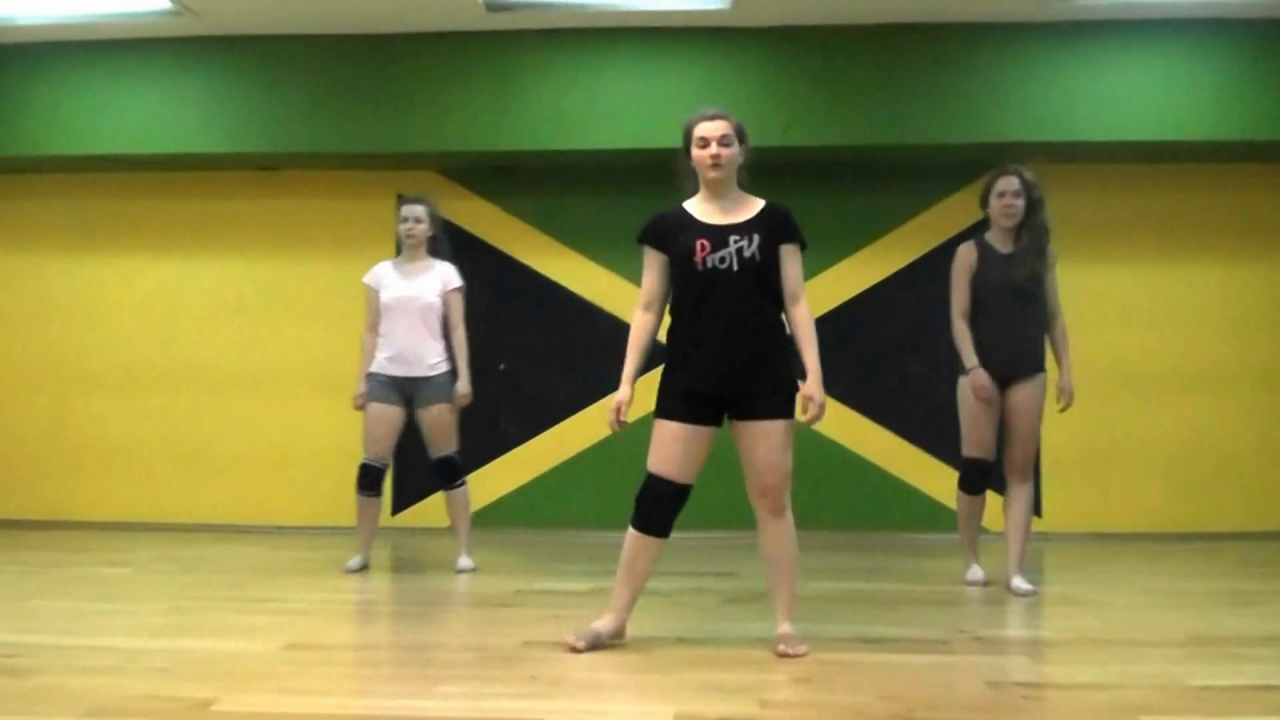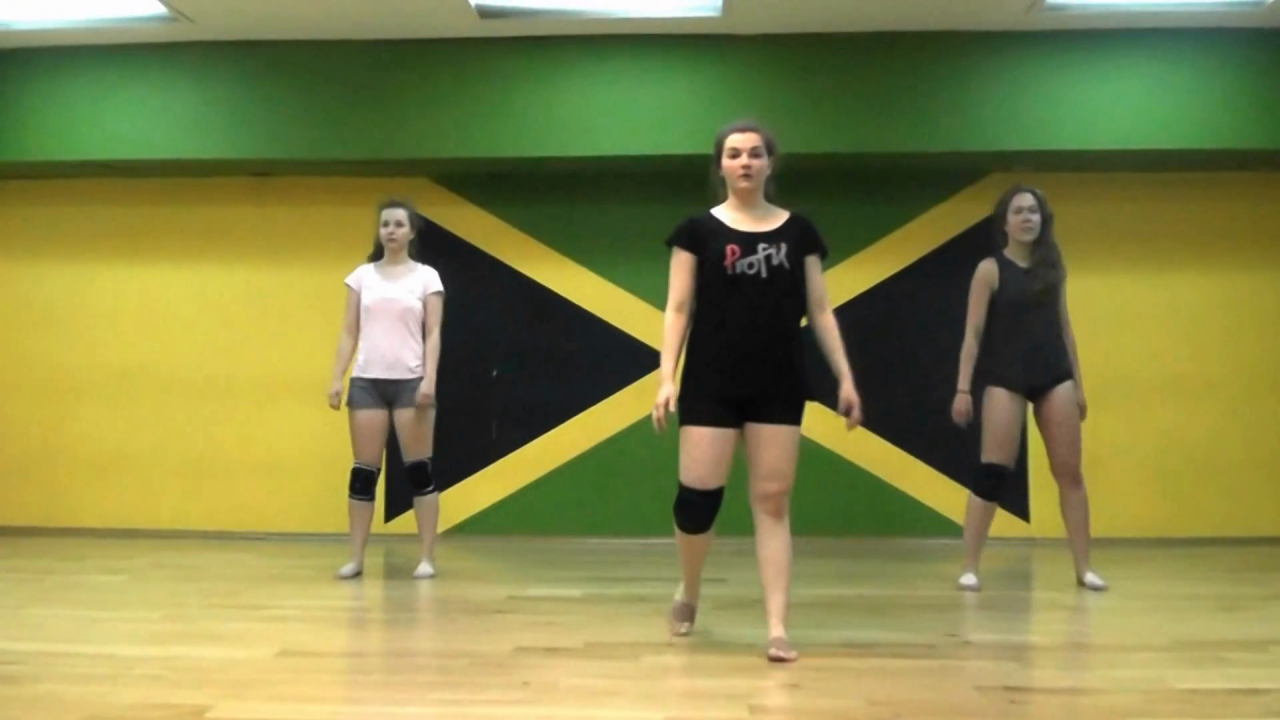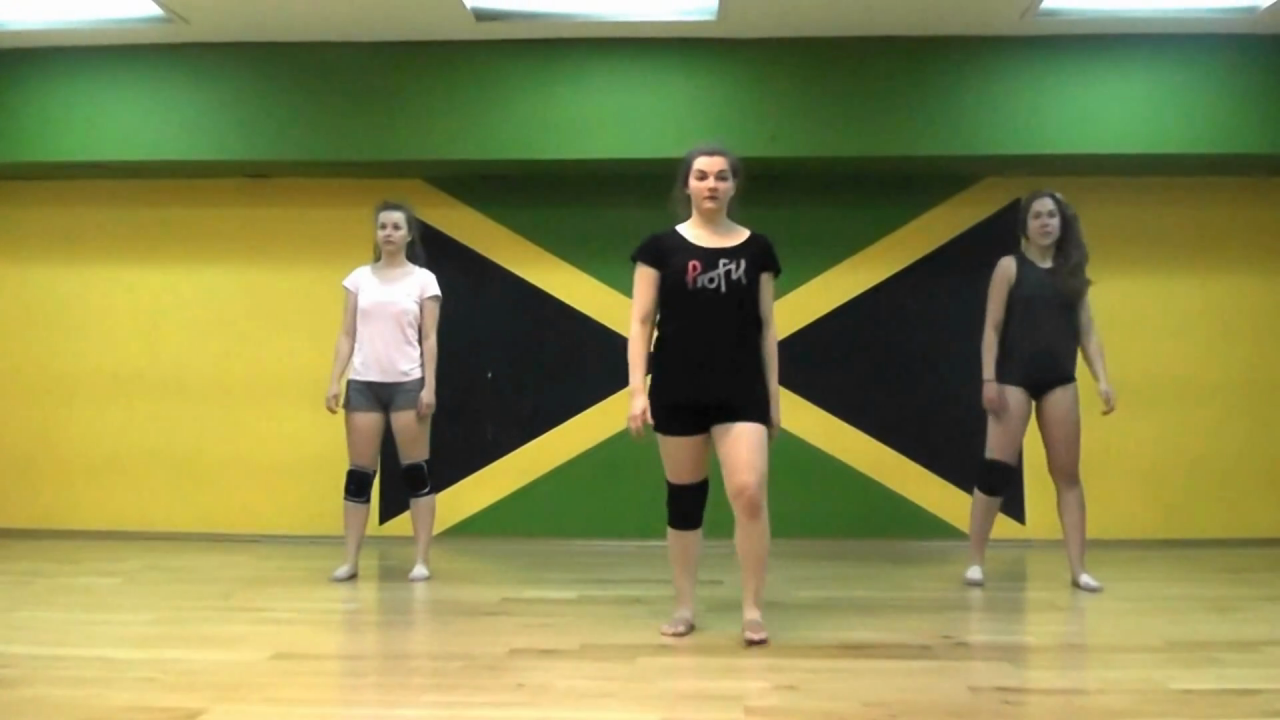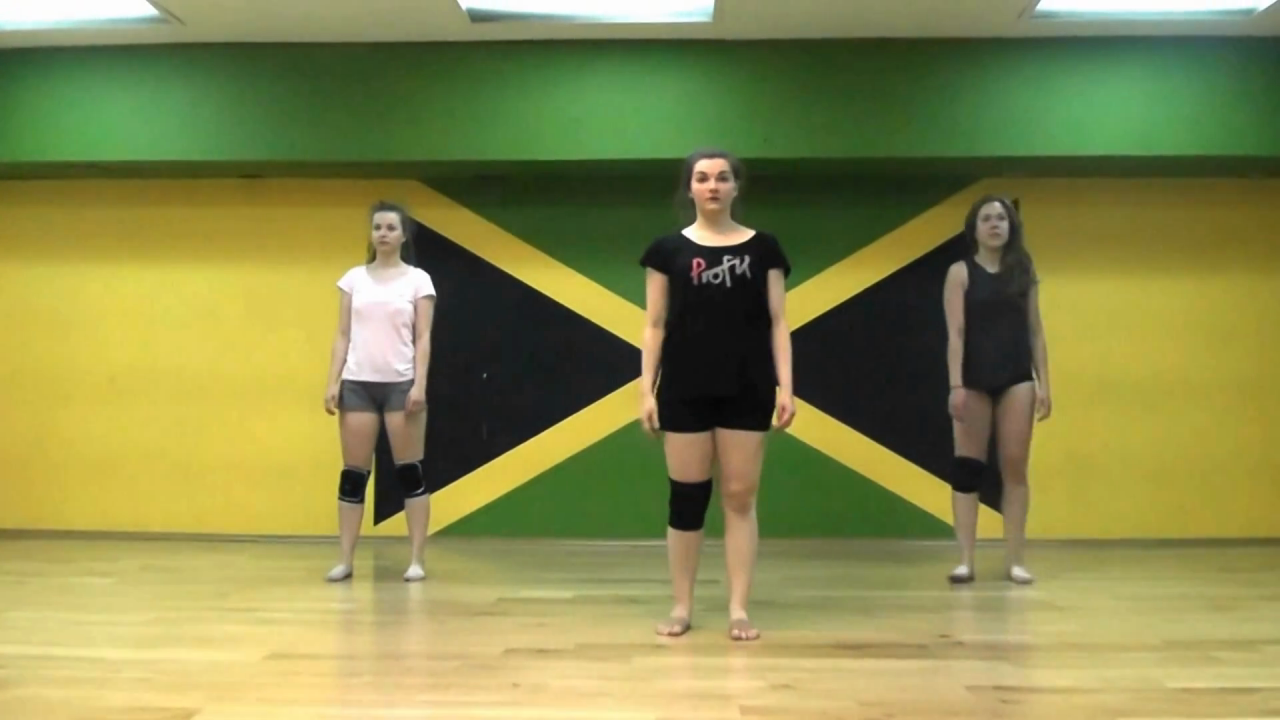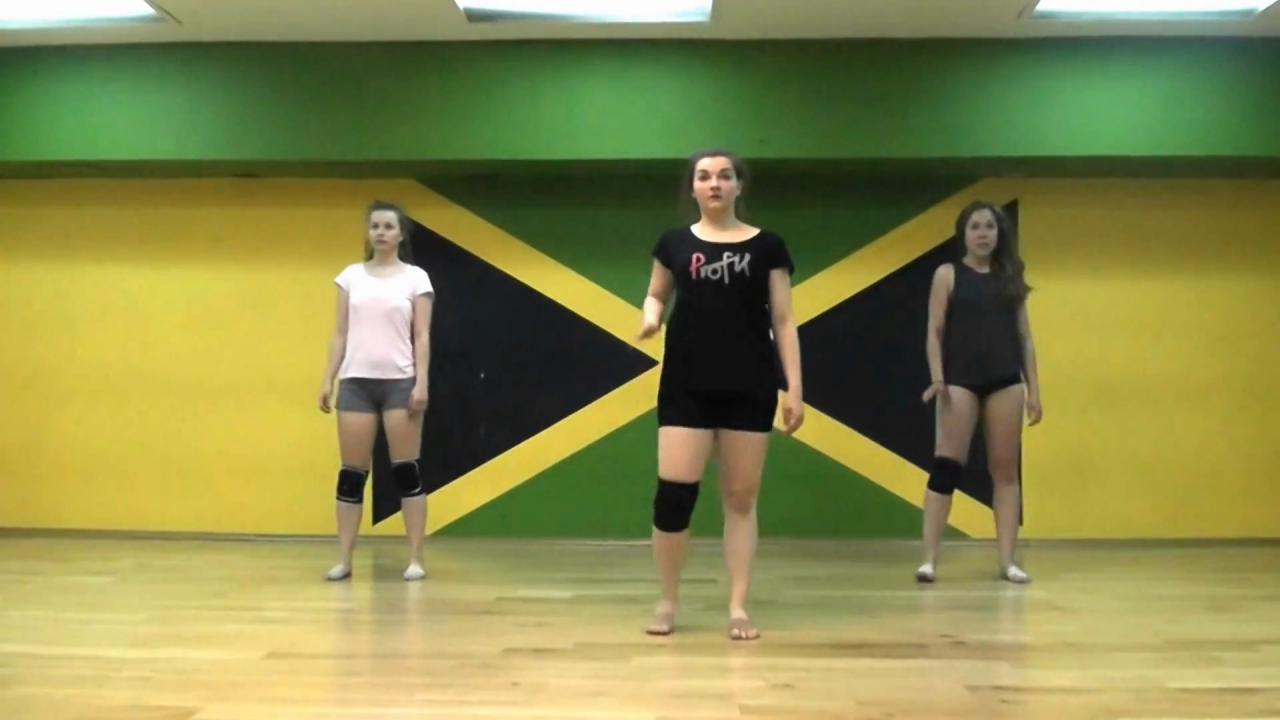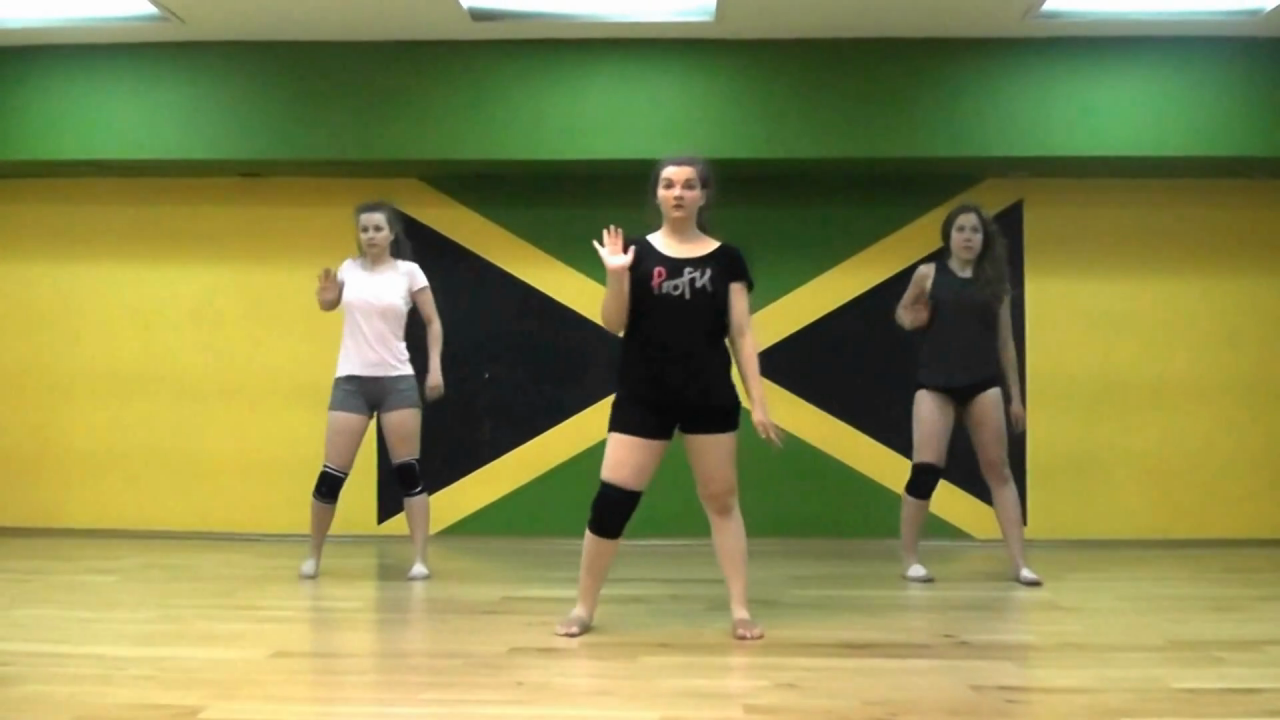
dt=0.5s
person 1, frame 1
left shoulder: (776, 219)
right shoulder: (669, 226)
left elbow: (796, 302)
right elbow: (649, 309)
left wrist: (813, 373)
right wrist: (626, 382)
left hip: (766, 380)
right hip: (690, 380)
left knee: (772, 498)
right knee: (659, 497)
left ankle: (785, 623)
right ankle: (614, 618)
person 1, frame 2
left shoulder: (799, 230)
right shoulder: (697, 229)
left elbow: (819, 310)
right elbow: (679, 309)
left wrist: (845, 378)
right wrist: (667, 377)
left hip: (778, 385)
right hip: (710, 383)
left knee: (773, 502)
right knee: (697, 496)
left ankle: (776, 627)
right ankle: (688, 593)
person 1, frame 3
left shoulder: (757, 248)
right shoulder: (661, 246)
left elbow: (766, 327)
right elbow: (642, 323)
left wrist: (773, 393)
right wrist: (637, 390)
left hip: (740, 391)
right hip: (676, 392)
left knee: (749, 494)
right knee: (685, 498)
left ankle: (752, 609)
right ankle: (684, 607)
person 1, frame 4
left shoulder: (763, 247)
right shoulder: (668, 249)
left elbow: (777, 322)
right elbow: (655, 324)
left wrist: (785, 386)
right wrist: (646, 389)
left hip: (746, 390)
right hip: (685, 389)
left knee: (740, 496)
right knee: (687, 496)
left ankle: (739, 608)
right ankle: (681, 606)
person 1, frame 5
left shoulder: (767, 245)
right shoulder: (674, 243)
left elbow: (783, 321)
right elbow: (657, 297)
left wrist: (795, 387)
right wrist: (651, 315)
left hip: (750, 387)
right hip: (686, 385)
left knee: (740, 497)
right knee: (673, 493)
left ankle: (739, 608)
right ankle: (667, 602)
person 1, frame 6
left shoulder: (726, 258)
right shoulder: (636, 251)
left elbow: (741, 334)
right elbow: (614, 325)
left wrist: (758, 402)
right wrist: (616, 276)
left hip: (709, 396)
right hip: (642, 395)
left knee: (722, 499)
right knee: (612, 499)
left ankle: (740, 608)
right ankle: (584, 606)
person 2, frame 1
left shoulder: (1039, 251)
right shoulder: (970, 253)
left elbow: (1053, 314)
right elbow: (959, 317)
left wrist: (1065, 370)
right wrist: (972, 367)
left hip: (1028, 371)
right hip: (982, 371)
left knee: (1020, 470)
right knee: (977, 465)
left ankle: (1015, 570)
right ankle: (972, 560)
person 2, frame 2
left shoulder: (1052, 267)
right shoulder: (990, 270)
left elbow: (1063, 328)
right elbow: (973, 334)
left wrist: (1078, 385)
right wrist: (962, 388)
left hip: (1055, 380)
right hip: (1006, 382)
left knee: (1070, 474)
right knee: (993, 472)
left ankle: (1083, 567)
right ankle: (970, 567)
person 2, frame 3
left shoulder: (1072, 271)
right shoulder: (1009, 266)
left elbow: (1087, 330)
right elbow: (992, 327)
left wrist: (1102, 379)
right wrist: (988, 379)
left hip: (1060, 380)
right hip: (1012, 378)
left knee: (1067, 473)
right knee: (997, 468)
left ankle: (1078, 568)
right ankle: (976, 560)
person 2, frame 4
left shoulder: (1023, 272)
right shoulder: (960, 272)
left elbow: (1035, 332)
right elbow: (955, 333)
left wrist: (1043, 384)
right wrist: (956, 385)
left hip: (1016, 380)
right hip: (973, 381)
left knee: (1015, 469)
right knee: (968, 467)
left ankle: (1014, 559)
right ankle: (965, 560)
person 2, frame 5
left shoulder: (1011, 276)
right shoulder: (948, 274)
left elbow: (1024, 336)
right elbow: (935, 332)
left wrist: (1033, 389)
right wrist: (936, 376)
left hip: (1005, 381)
right hip: (960, 380)
left knee: (1005, 469)
right knee: (946, 465)
left ankle: (1007, 560)
right ankle: (930, 558)
person 2, frame 6
left shoulder: (995, 281)
right shoulder: (928, 274)
left elbow: (1005, 342)
right elbow: (902, 311)
left wrist: (1015, 396)
right wrist: (912, 322)
left hip: (983, 384)
right hip: (935, 383)
left knee: (998, 470)
right knee: (926, 468)
left ankle: (1019, 562)
right ankle: (911, 559)
person 3, frame 1
left shoulder: (445, 273)
right shoulder: (380, 273)
left elbow: (456, 329)
right elbow: (370, 332)
left wrist: (463, 377)
right wrist: (361, 380)
left hip: (432, 377)
right hip: (386, 378)
left knee: (447, 463)
right knee: (372, 466)
left ankle: (463, 550)
right ankle: (363, 551)
person 3, frame 2
left shoulder: (426, 276)
right shoulder: (361, 276)
left elbow: (433, 334)
right elbow: (349, 332)
left wrist: (429, 379)
right wrist: (337, 378)
left hip: (410, 381)
right hip: (367, 381)
left knee: (419, 469)
right knee: (364, 470)
left ankle: (427, 557)
right ankle: (356, 557)
person 3, frame 3
left shoulder: (424, 280)
right shoulder: (359, 278)
left elbow: (429, 339)
right elbow: (347, 334)
left wrist: (429, 386)
right wrist: (335, 382)
left hip: (407, 384)
right hip: (364, 384)
left knee: (415, 471)
right knee: (359, 472)
left ankle: (421, 559)
right ankle: (350, 559)
person 3, frame 4
left shoulder: (418, 280)
right shoulder: (354, 278)
left elbow: (423, 338)
right elbow: (343, 335)
left wrist: (420, 384)
right wrist: (333, 382)
left hip: (400, 384)
right hip: (358, 384)
left knee: (409, 472)
right knee: (353, 473)
left ankle: (416, 559)
right ankle: (345, 559)
person 3, frame 5
left shoulder: (415, 277)
right shoulder: (351, 275)
left elbow: (421, 335)
right elbow: (340, 333)
left wrist: (421, 383)
right wrist: (328, 379)
left hip: (399, 382)
right hip: (356, 381)
left knee: (406, 471)
right knee: (352, 473)
left ankle: (416, 559)
right ankle: (344, 558)
person 3, frame 6
left shoulder: (409, 271)
right shoulder: (349, 268)
left elbow: (433, 323)
right elbow: (329, 304)
left wrist: (435, 368)
right wrist: (324, 295)
left hip: (396, 380)
right hip: (351, 380)
left knee: (408, 471)
right knee: (332, 473)
left ankle: (420, 558)
right ankle: (313, 555)
